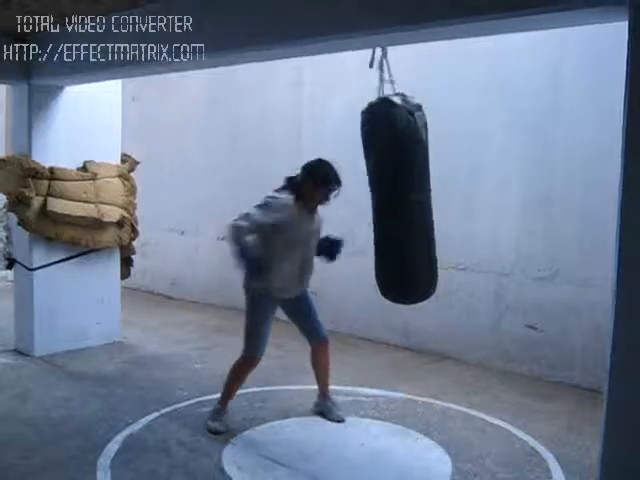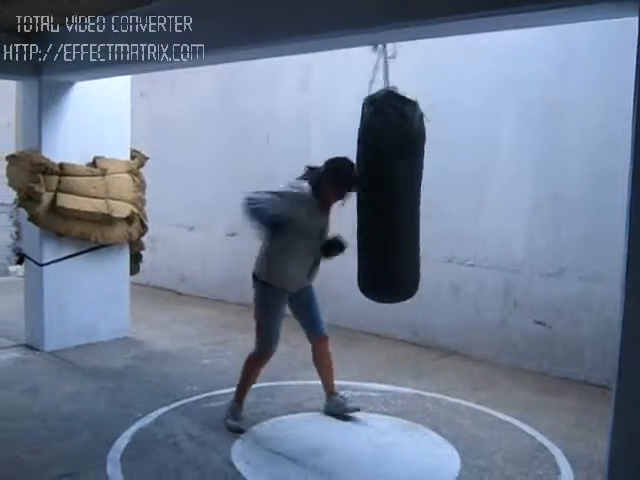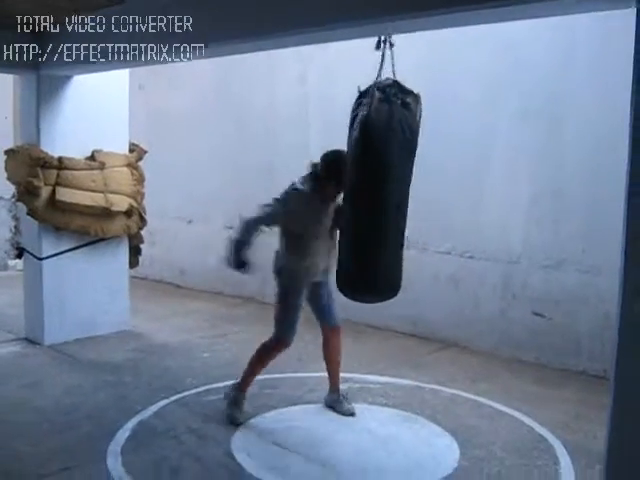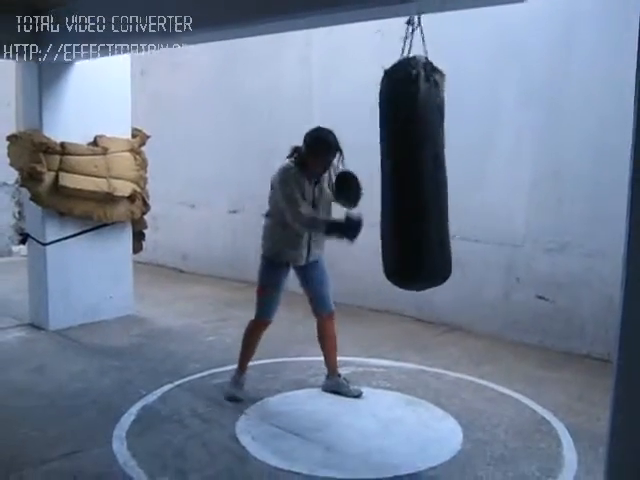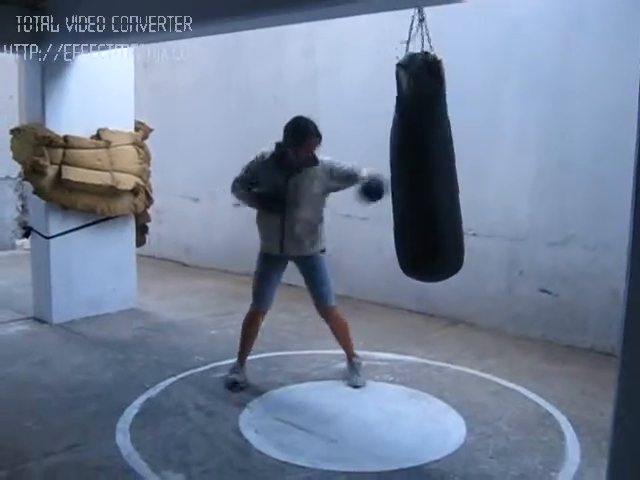
dt=0.5s
person 1, frame 1
left shoulder: (308, 210)
right shoulder: (278, 204)
right elbow: (240, 227)
left wrist: (323, 244)
right wrist: (250, 258)
left hip: (294, 289)
right hip: (264, 290)
left knee: (321, 342)
right knee: (252, 356)
left ankle: (323, 400)
right ankle: (220, 409)
person 1, frame 2
left shoulder: (319, 203)
right shoulder: (300, 193)
right elbow: (254, 201)
left wrist: (330, 245)
right wrist: (271, 220)
left hip: (299, 281)
right hip: (272, 281)
left knee: (320, 339)
right knee: (265, 350)
left ankle: (333, 398)
right ankle: (236, 405)
person 1, frame 3
left shoulder: (331, 198)
right shoulder: (298, 194)
right elbow: (260, 217)
left wrist: (340, 217)
right wrist: (239, 245)
left hip: (318, 273)
right hip: (292, 273)
left knee: (333, 330)
right knee: (282, 339)
left ankle: (334, 393)
right ankle: (238, 392)
person 1, frame 4
left shoulder: (325, 175)
right shoulder: (286, 173)
left elbow: (338, 204)
right elbow: (298, 218)
left wrist: (347, 194)
right wrist: (335, 227)
left hip: (311, 255)
right hip: (278, 254)
left knee: (326, 314)
right knee: (263, 319)
left ankle: (333, 377)
right ankle: (239, 375)
person 1, frame 5
left shoulder: (322, 168)
right shoulder: (265, 162)
left elbow: (354, 174)
right elbow: (238, 187)
left wrist: (368, 179)
right wrist: (257, 198)
left hip: (309, 249)
right hip: (272, 248)
left knee: (328, 309)
right knee: (258, 309)
left ankle: (353, 361)
right ankle: (239, 365)
